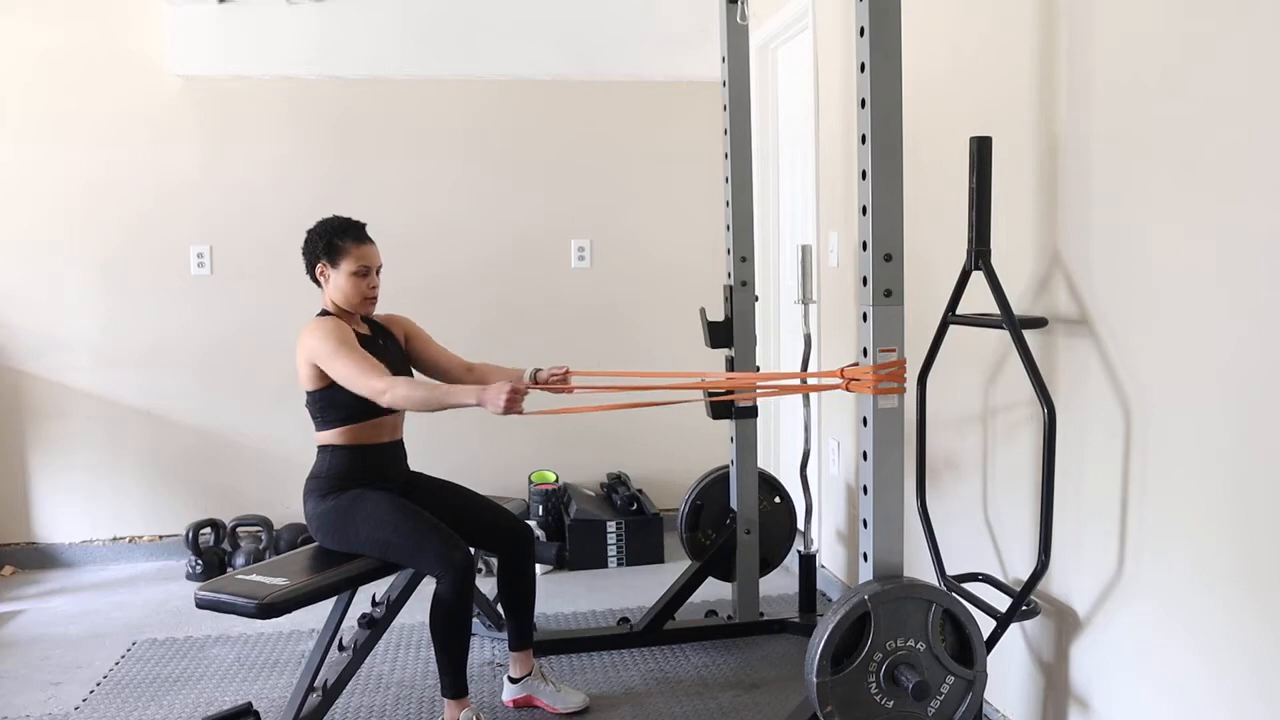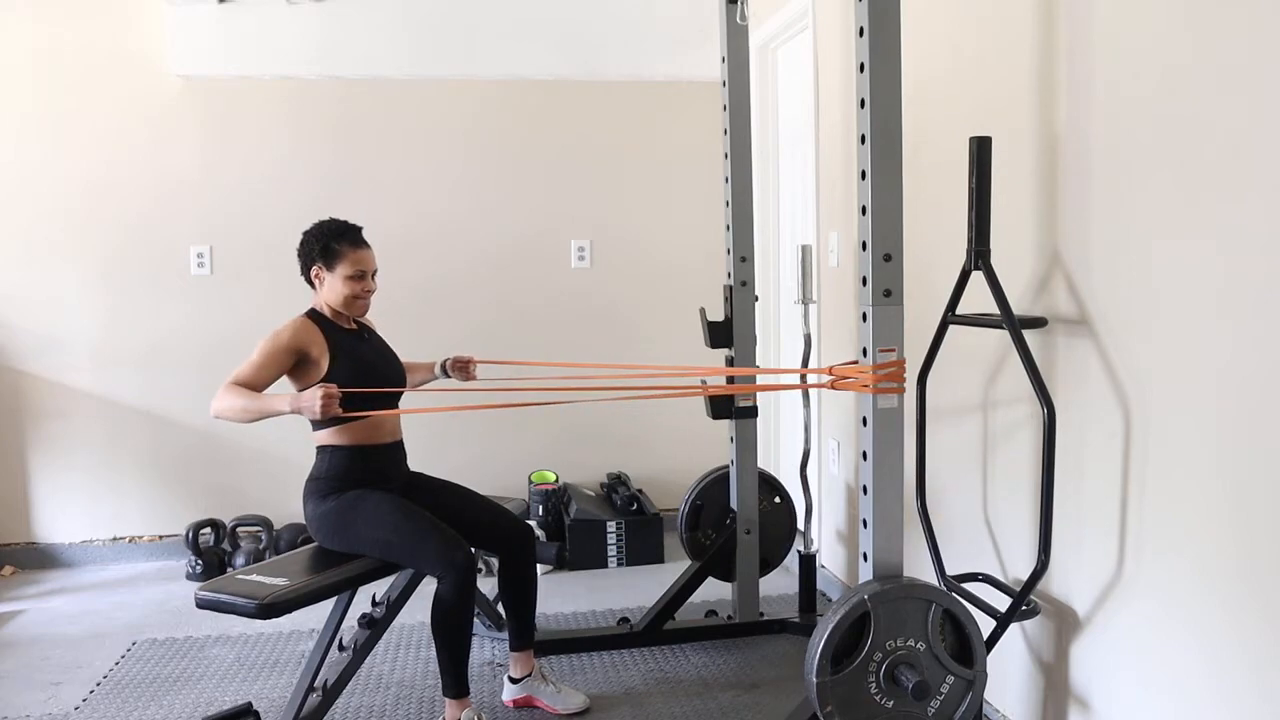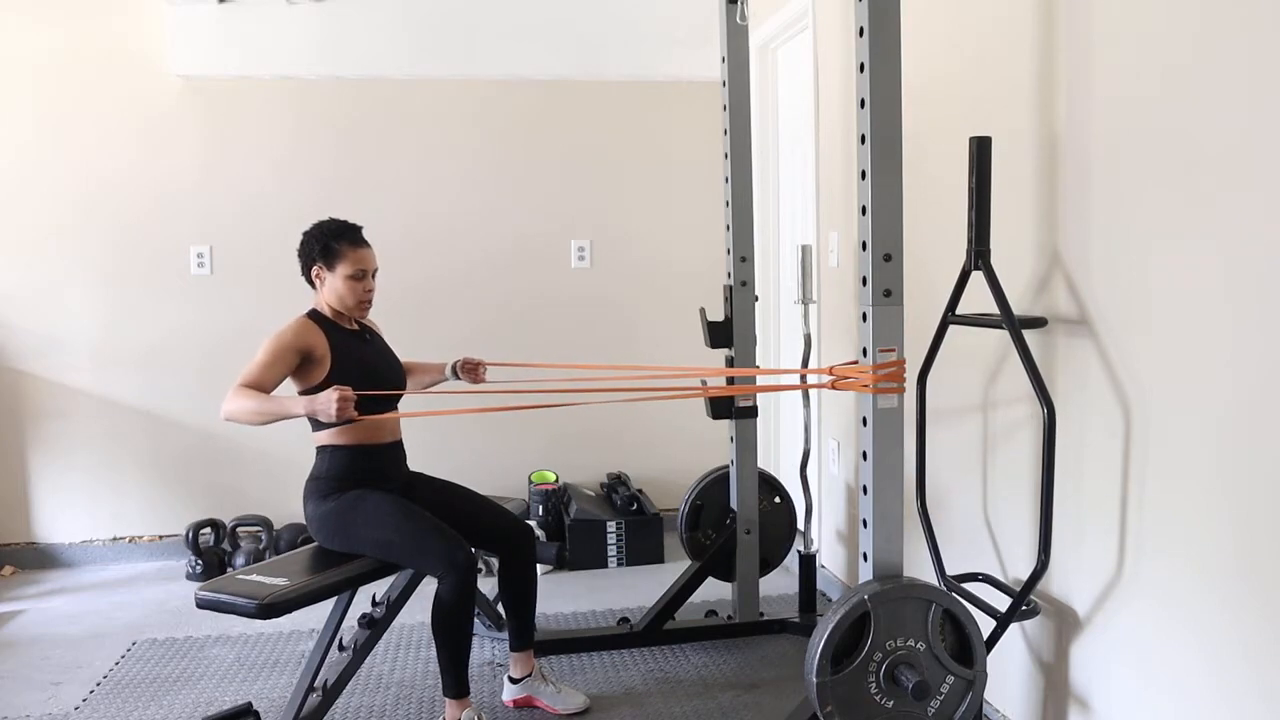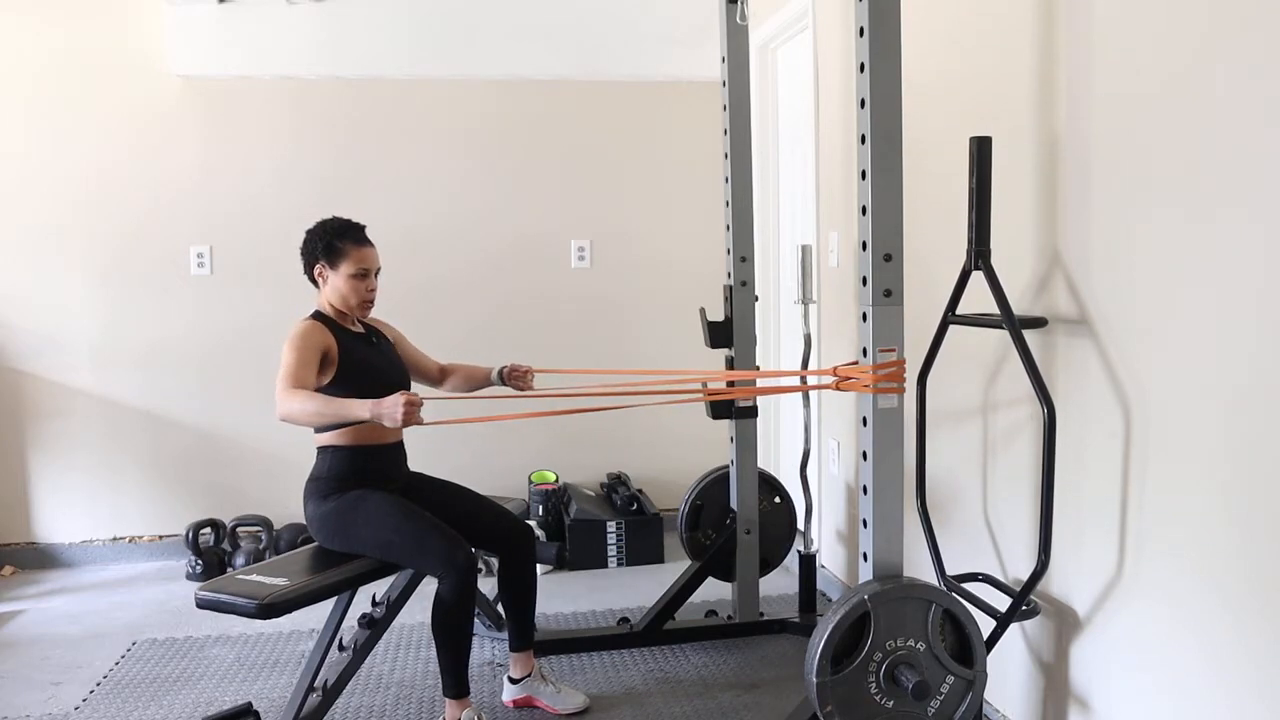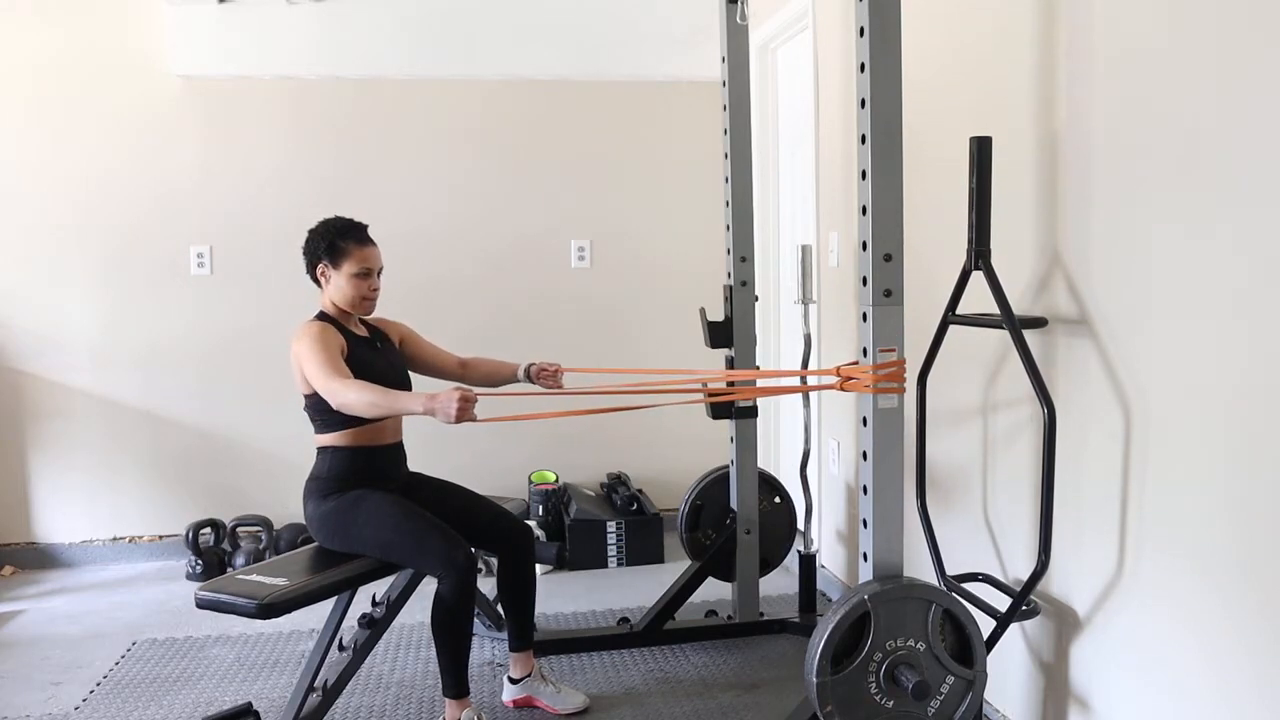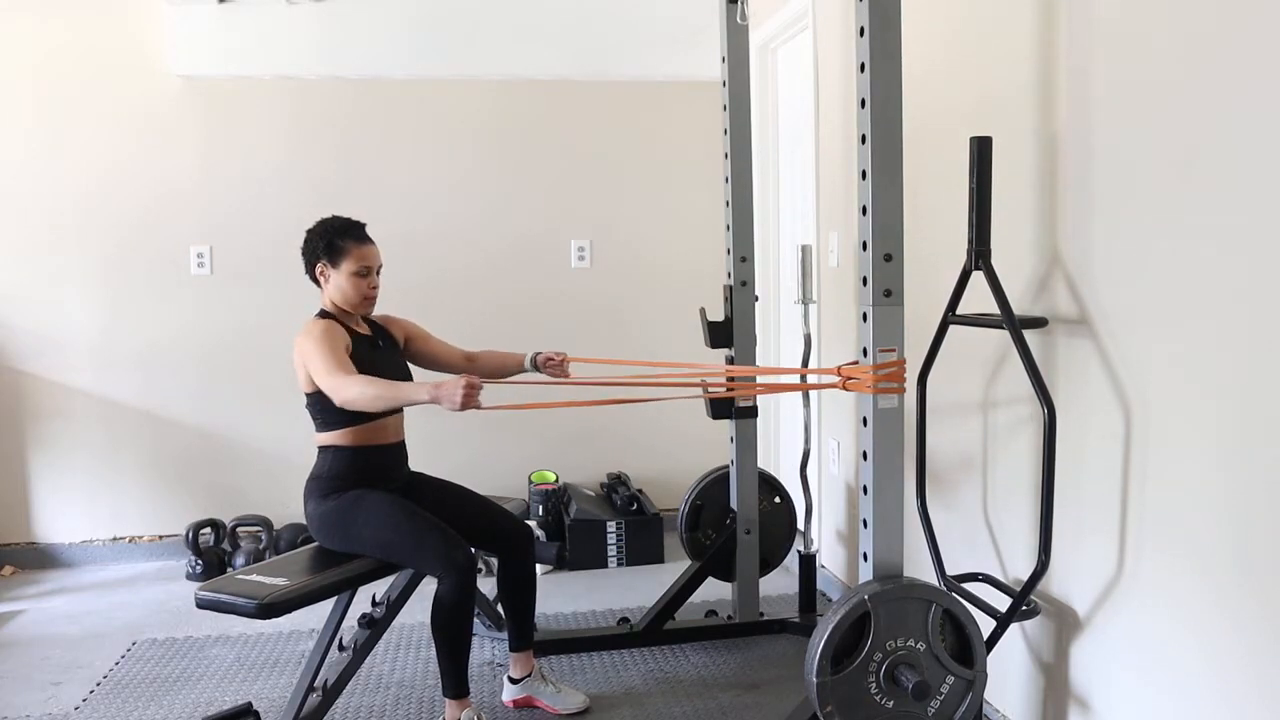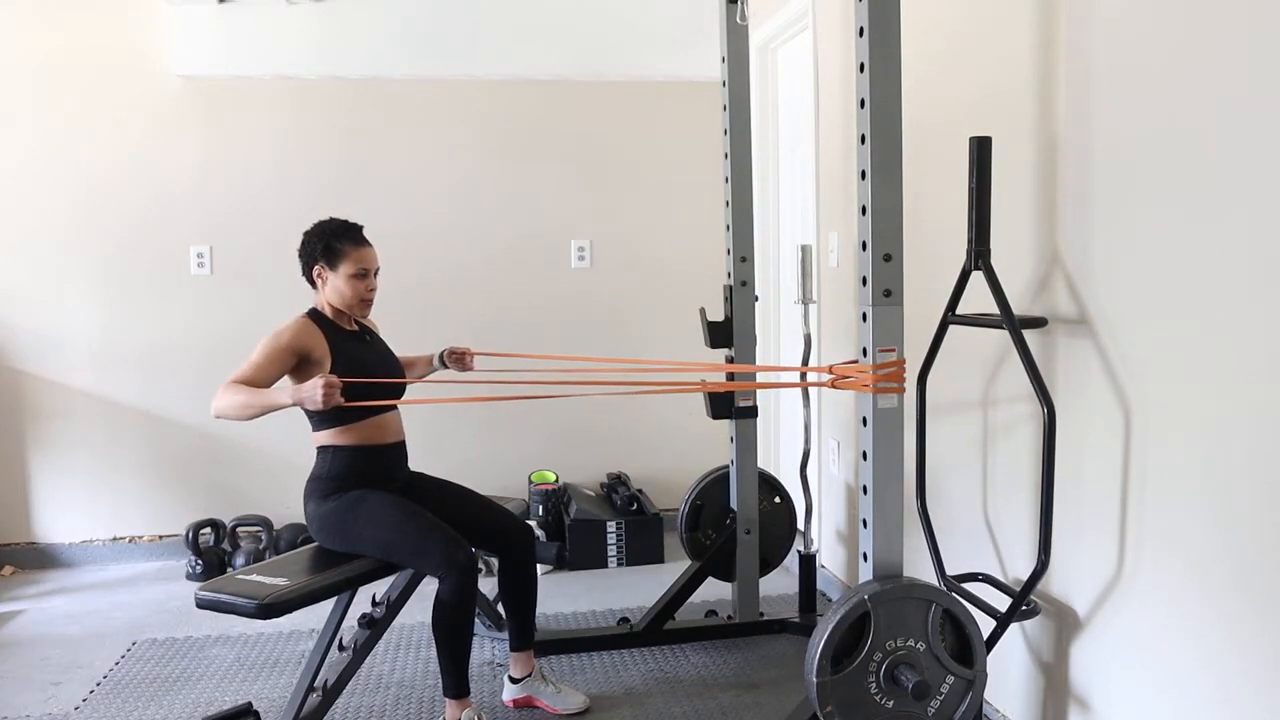
dt=0.7s
person 1, frame 1
left shoulder: (393, 328)
right shoulder: (321, 334)
left elbow: (463, 370)
right elbow: (388, 391)
left wrist: (532, 376)
right wrist: (480, 397)
left hip: (396, 479)
right hip: (341, 495)
left knee: (515, 535)
right knee: (453, 562)
left ankle: (522, 676)
person 1, frame 2
left shoulder: (364, 328)
right shoulder: (300, 334)
right elbow: (224, 402)
left wrist: (442, 369)
right wrist: (296, 402)
left hip: (396, 479)
right hip: (341, 494)
left knee: (516, 536)
right knee: (456, 562)
left ankle: (523, 676)
person 1, frame 3
left shoulder: (366, 329)
right shoulder: (301, 335)
right elbow: (235, 403)
left wrist: (452, 371)
right wrist: (308, 404)
left hip: (395, 479)
right hip: (341, 494)
left knee: (515, 535)
right knee: (455, 561)
left ankle: (522, 676)
person 1, frame 4
left shoulder: (379, 332)
right shoulder: (310, 334)
left elbow: (440, 375)
right elbow: (288, 404)
left wrist: (498, 376)
right wrist: (373, 409)
left hip: (396, 479)
right hip: (342, 495)
left knee: (516, 536)
right knee: (455, 561)
left ankle: (523, 676)
person 1, frame 5
left shoulder: (386, 333)
right shoulder: (315, 336)
left elbow: (459, 367)
right elbow: (343, 394)
left wrist: (525, 372)
right wrist: (427, 404)
left hip: (396, 480)
right hip: (341, 495)
left knee: (515, 535)
right knee: (456, 561)
left ankle: (523, 677)
person 1, frame 6
left shoulder: (390, 328)
right shoulder: (321, 335)
left elbow: (465, 360)
right elbow: (349, 394)
left wrist: (529, 362)
right wrist: (435, 393)
left hip: (397, 480)
right hip: (343, 495)
left knee: (515, 537)
right knee: (455, 562)
left ankle: (522, 677)
person 1, frame 7
left shoulder: (365, 329)
right shoulder: (300, 335)
right elbow: (224, 401)
left wrist: (440, 360)
right wrist: (298, 394)
left hip: (397, 480)
right hip: (342, 495)
left knee: (516, 536)
right knee: (457, 562)
left ankle: (522, 677)
